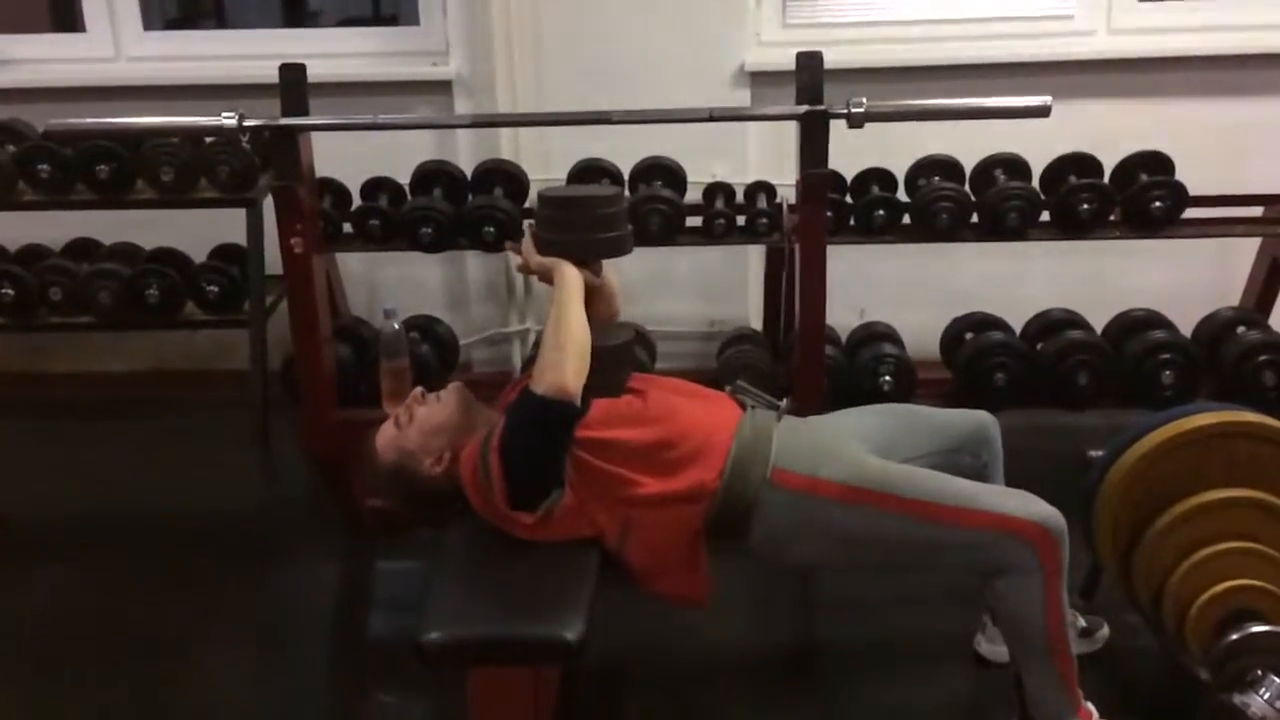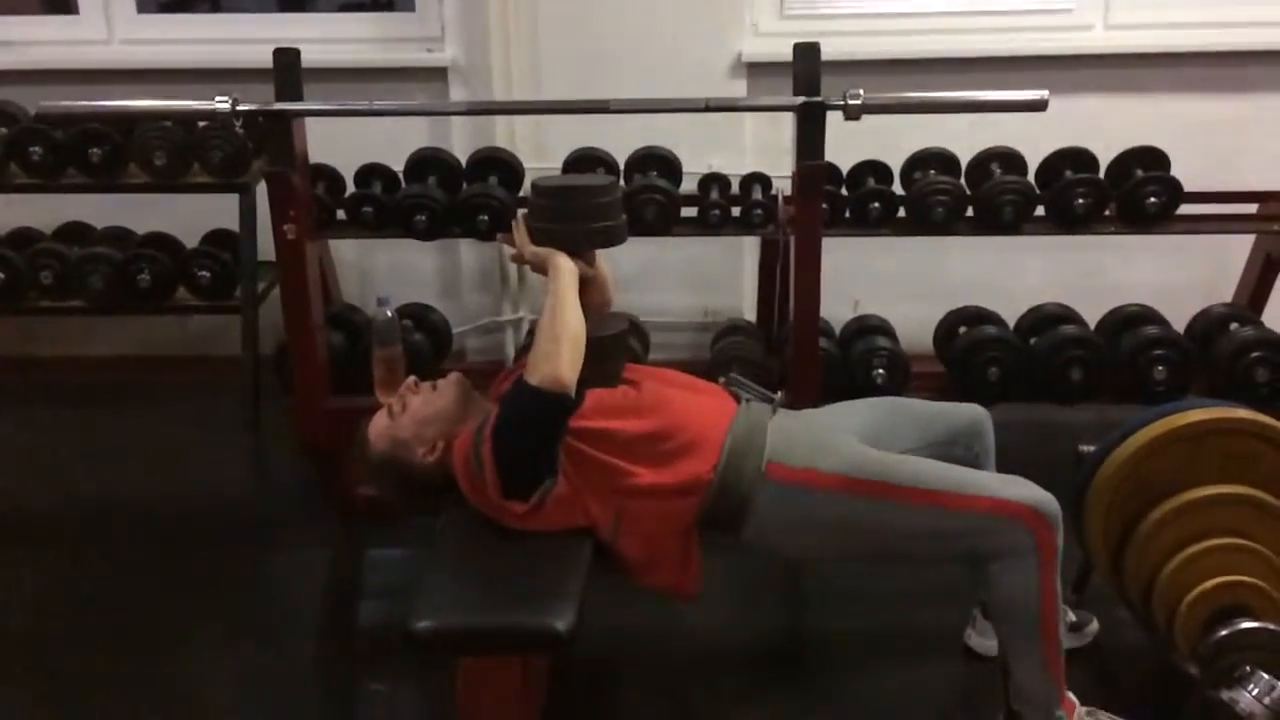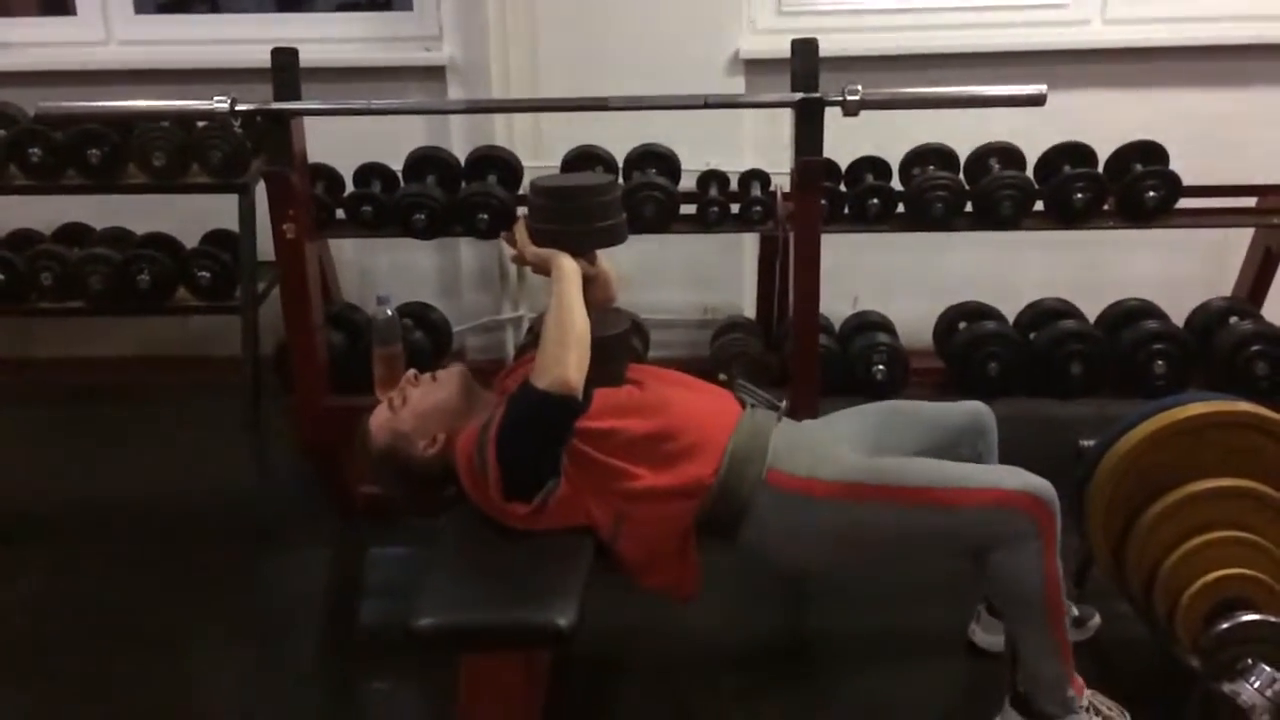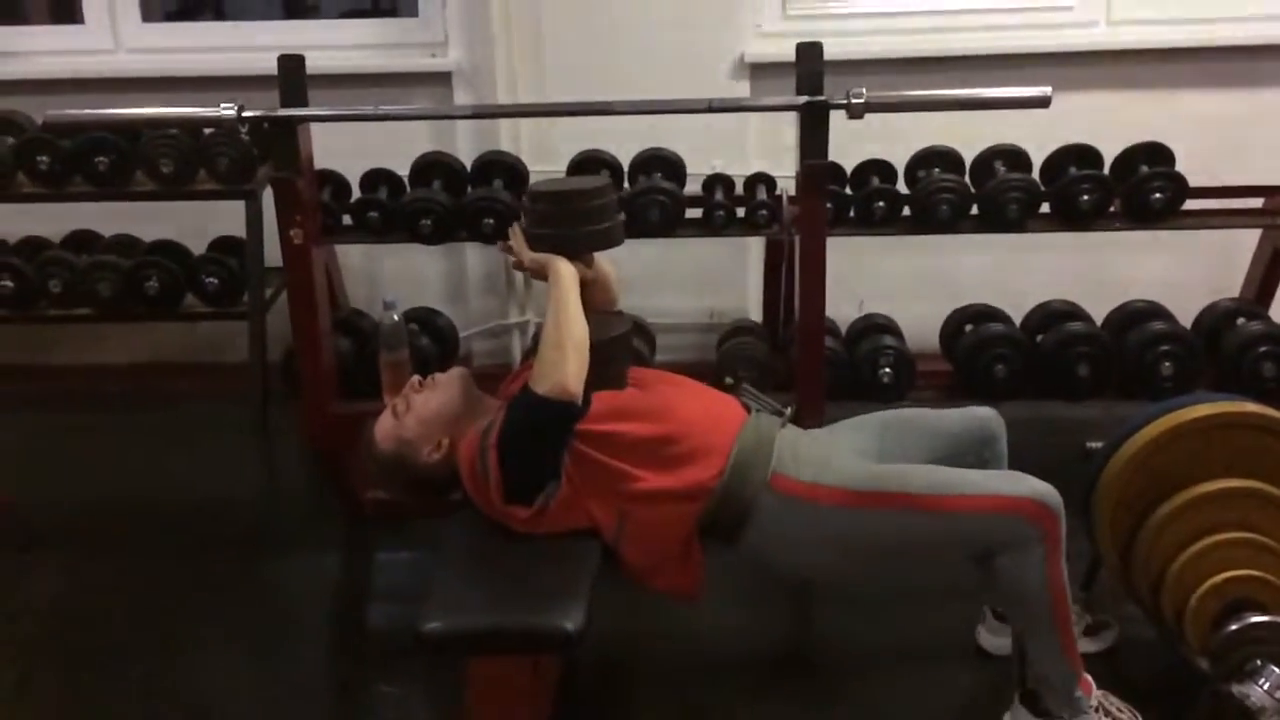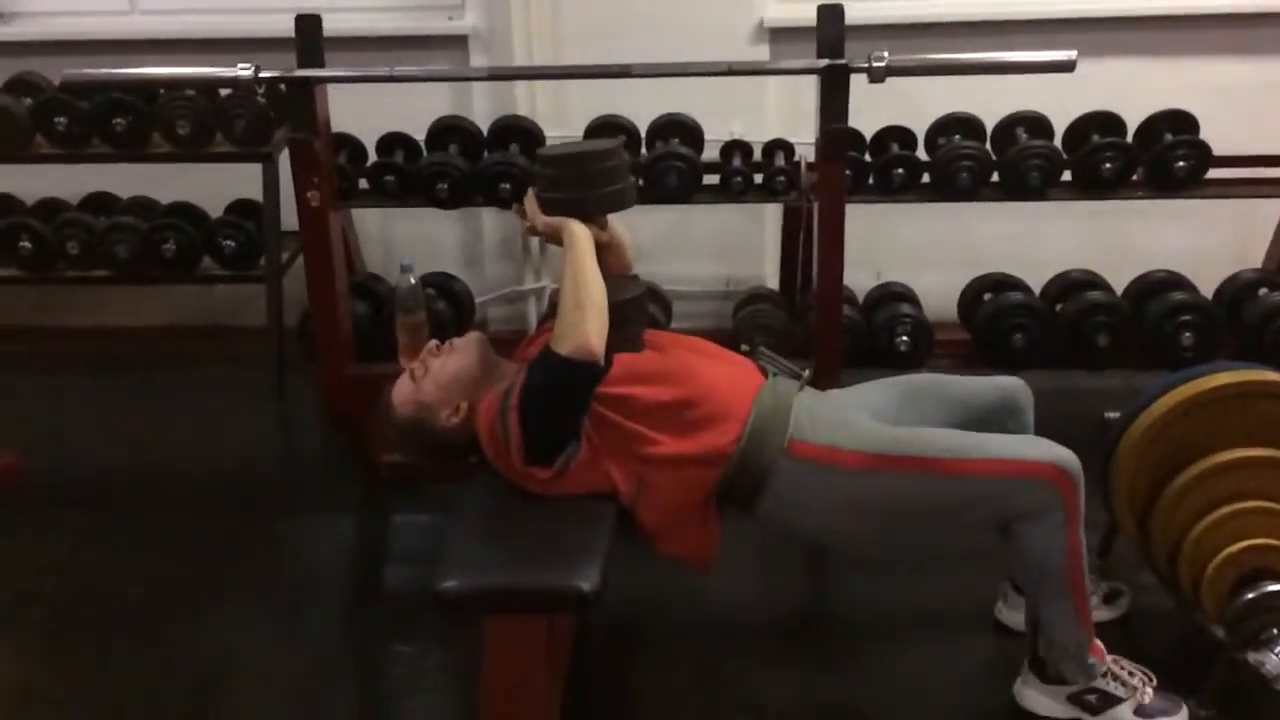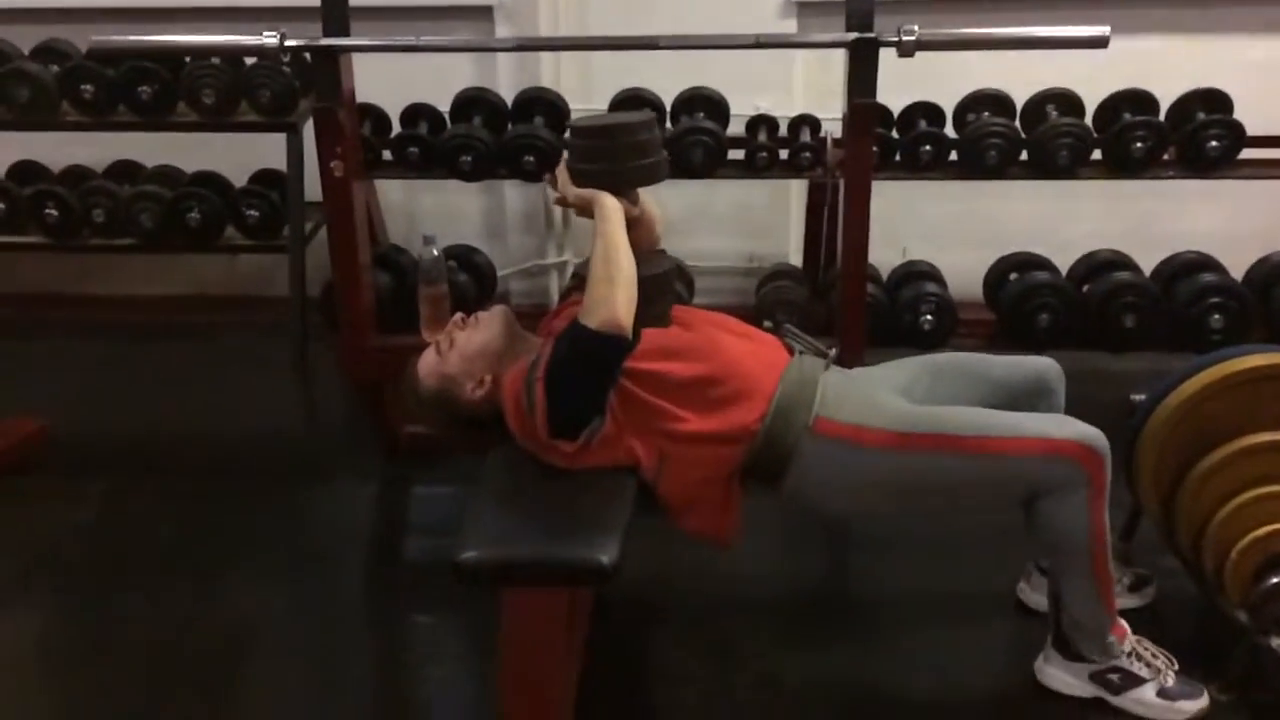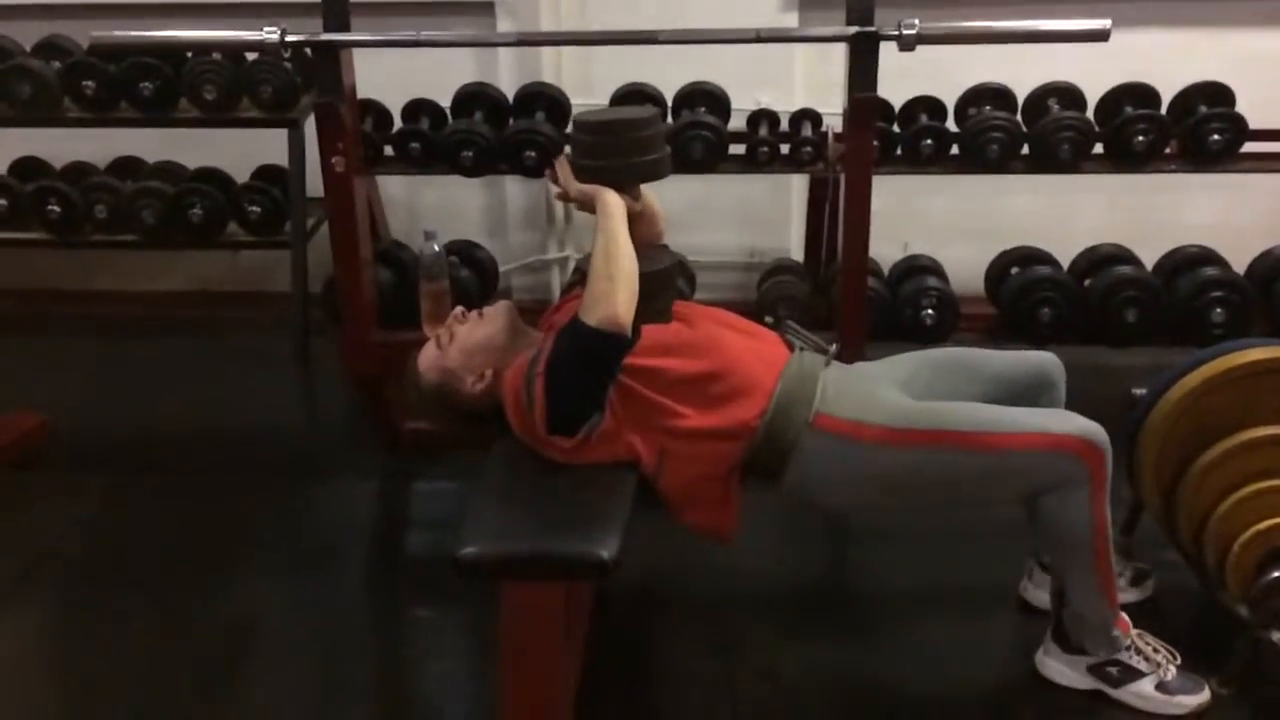
dt=0.3s
person 1, frame 1
left shoulder: (508, 415)
right shoulder: (500, 468)
left elbow: (603, 342)
right elbow: (559, 390)
left wrist: (586, 274)
right wrist: (563, 275)
left hip: (769, 434)
right hip: (771, 487)
left knee: (974, 434)
right knee: (1036, 531)
left ankle: (1020, 616)
person 1, frame 2
left shoulder: (500, 403)
right shoulder: (494, 455)
left elbow: (593, 330)
right elbow: (554, 379)
left wrist: (578, 263)
right wrist: (557, 264)
left hip: (765, 429)
right hip: (764, 479)
left knee: (968, 427)
right knee: (1030, 515)
left ankle: (1008, 611)
person 1, frame 3
left shoulder: (503, 396)
right shoulder: (494, 455)
left elbow: (597, 327)
right elbow: (563, 385)
left wrist: (580, 263)
right wrist: (560, 266)
left hip: (768, 436)
right hip: (770, 491)
left knee: (969, 423)
right knee: (1027, 503)
left ankle: (1011, 606)
person 1, frame 4
left shoulder: (506, 402)
right shoulder: (499, 460)
left elbow: (599, 332)
right elbow: (561, 392)
left wrist: (580, 265)
right wrist: (557, 271)
left hip: (774, 444)
right hip: (771, 495)
left knee: (979, 431)
right knee: (1033, 507)
left ankle: (1018, 614)
person 1, frame 5
left shoulder: (524, 366)
right shoulder: (515, 422)
left elbow: (615, 294)
right elbow: (583, 354)
left wrist: (593, 227)
right wrist: (570, 235)
left hip: (795, 408)
right hip: (787, 461)
left knee: (1005, 399)
right knee: (1052, 474)
left ankle: (1042, 586)
person 1, frame 6
left shoulder: (549, 339)
right shoulder: (541, 396)
left elbow: (646, 260)
right elbow: (610, 327)
left wrist: (623, 201)
right wrist: (603, 208)
left hip: (817, 385)
right hip: (812, 438)
left knee: (1038, 380)
right knee: (1078, 452)
left ankle: (1064, 571)
right ankle: (1088, 649)
person 1, frame 7
left shoulder: (549, 333)
right shoulder: (541, 391)
left elbow: (648, 254)
right elbow: (613, 326)
left wrist: (623, 196)
right wrist: (606, 204)
left hip: (817, 378)
right hip: (815, 436)
left knee: (1039, 374)
right knee: (1078, 448)
left ankle: (1064, 566)
right ankle: (1089, 642)
